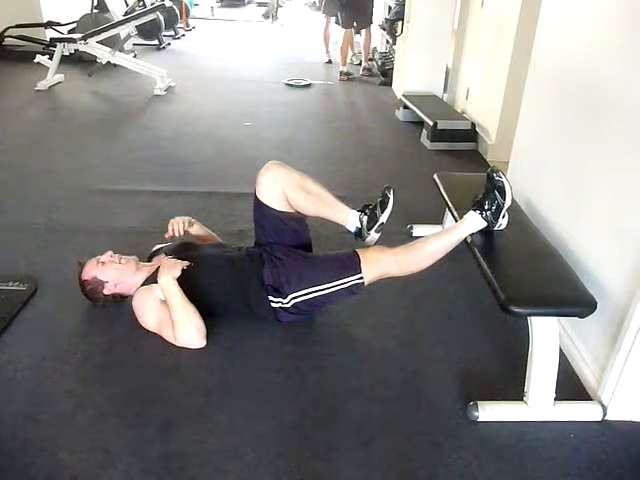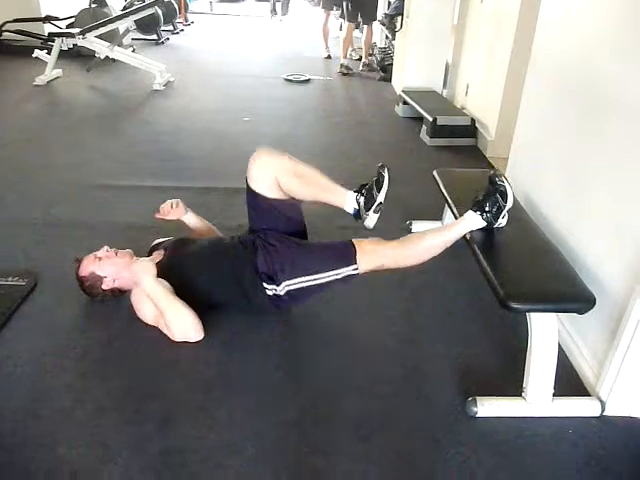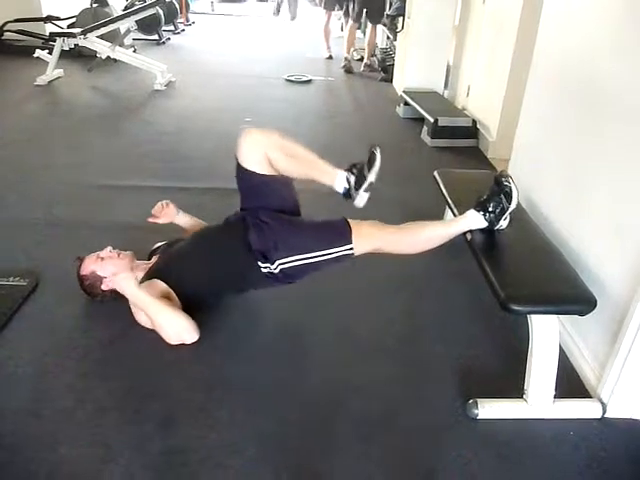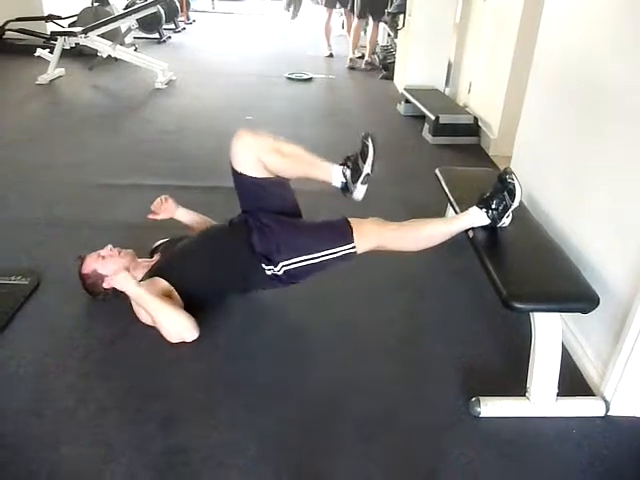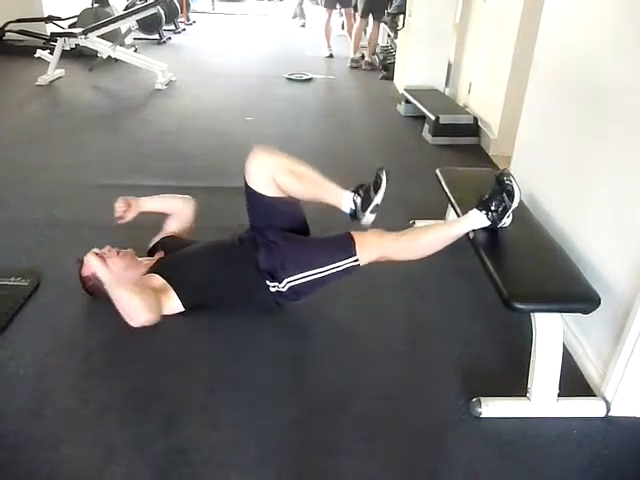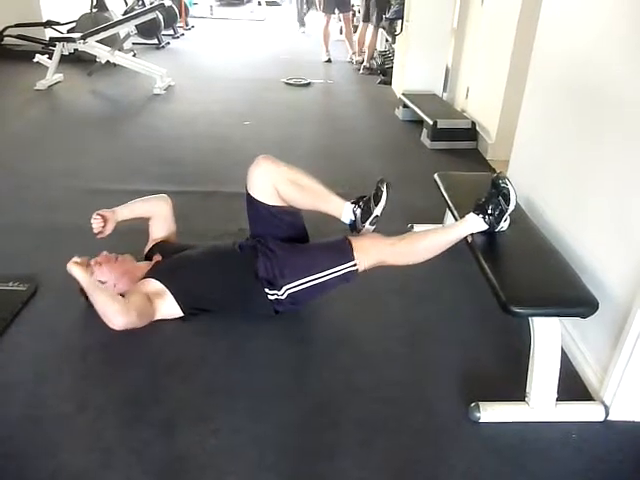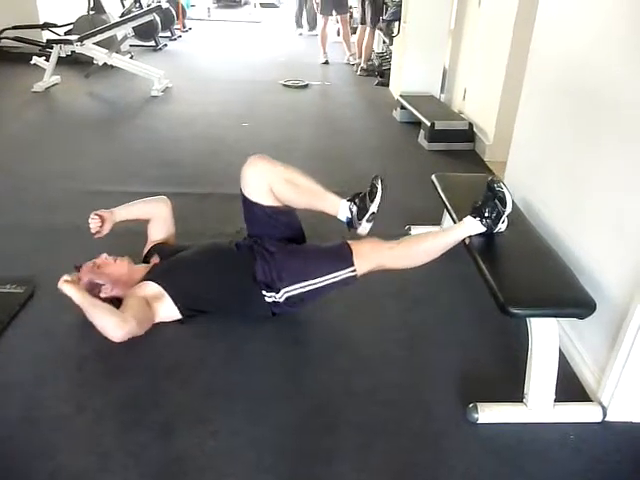
dt=0.3s
person 1, frame 1
left shoulder: (159, 254)
right shoulder: (147, 301)
right elbow: (194, 338)
left wrist: (191, 226)
right wrist: (168, 283)
left hip: (268, 255)
right hip: (278, 290)
left knee: (273, 174)
right knee: (383, 261)
left ankle: (358, 222)
right ankle: (474, 221)
person 1, frame 2
left shoulder: (158, 250)
right shoulder: (144, 299)
right elbow: (190, 331)
left wrist: (185, 214)
right wrist: (149, 283)
left hip: (263, 245)
right hip: (271, 275)
left knee: (265, 161)
right knee: (377, 252)
left ankle: (355, 203)
right ankle: (475, 218)
person 1, frame 3
left shoulder: (161, 255)
right shoulder: (144, 299)
right elbow: (186, 335)
left wrist: (179, 217)
right wrist: (133, 291)
left hip: (254, 226)
right hip: (267, 252)
left knee: (255, 140)
right knee: (372, 234)
left ankle: (345, 182)
right ankle: (476, 219)
person 1, frame 4
left shoulder: (162, 250)
right shoulder: (148, 295)
right elbow: (186, 331)
left wrist: (176, 211)
right wrist: (134, 289)
left hip: (258, 228)
right hip: (270, 255)
left knee: (247, 142)
right knee: (375, 232)
left ankle: (343, 176)
right ankle: (479, 215)
person 1, frame 5
left shoulder: (162, 246)
right shoulder: (144, 288)
left elbow: (188, 204)
right elbow: (141, 315)
left wrist: (139, 203)
right wrist: (106, 273)
left hip: (265, 243)
right hip: (275, 273)
left knee: (263, 160)
right knee: (379, 243)
left ankle: (352, 202)
right ankle: (478, 218)
person 1, frame 6
left shoulder: (156, 253)
right shoulder: (147, 295)
left elbow: (162, 202)
right elbow: (120, 318)
left wrist: (114, 215)
right wrist: (83, 278)
left hip: (264, 249)
right hip: (274, 280)
left knee: (264, 169)
right knee: (378, 249)
left ankle: (352, 213)
right ankle: (477, 221)
person 1, frame 7
left shoulder: (154, 255)
right shoulder: (143, 298)
left elbow: (162, 204)
right elbow: (121, 330)
left wrist: (112, 215)
right wrist: (77, 294)
left hip: (263, 249)
right hip: (272, 282)
left knee: (257, 169)
right knee: (378, 253)
left ankle: (347, 211)
right ankle: (473, 224)
